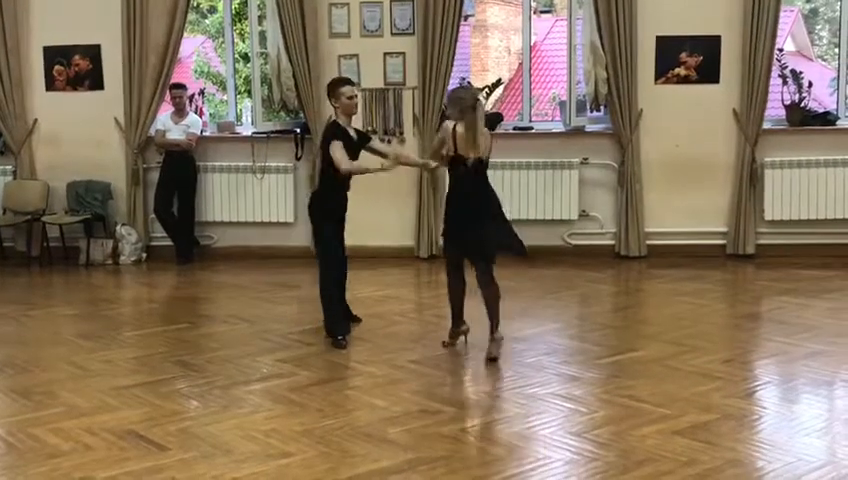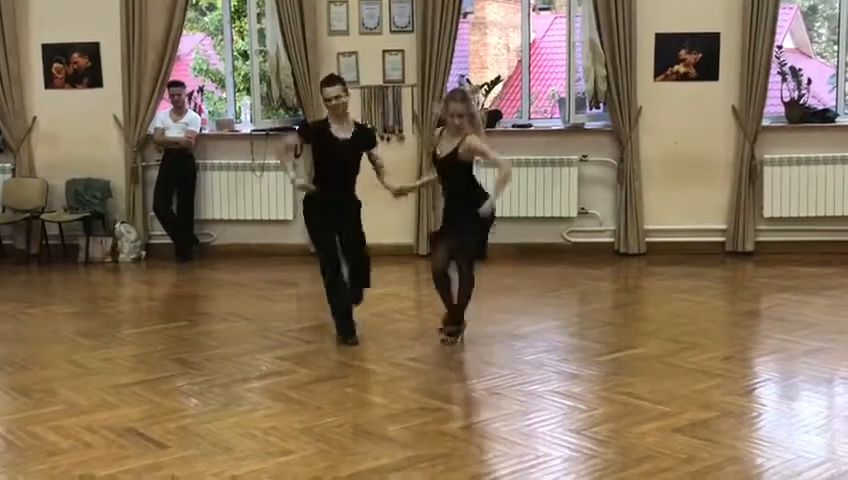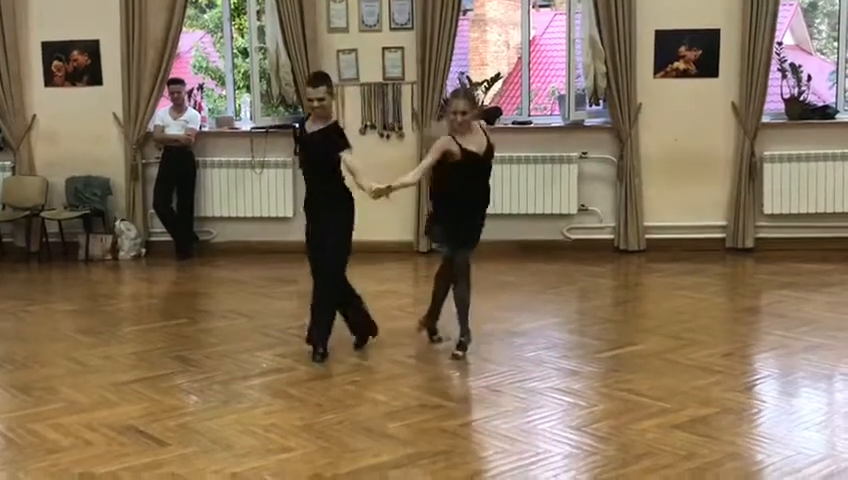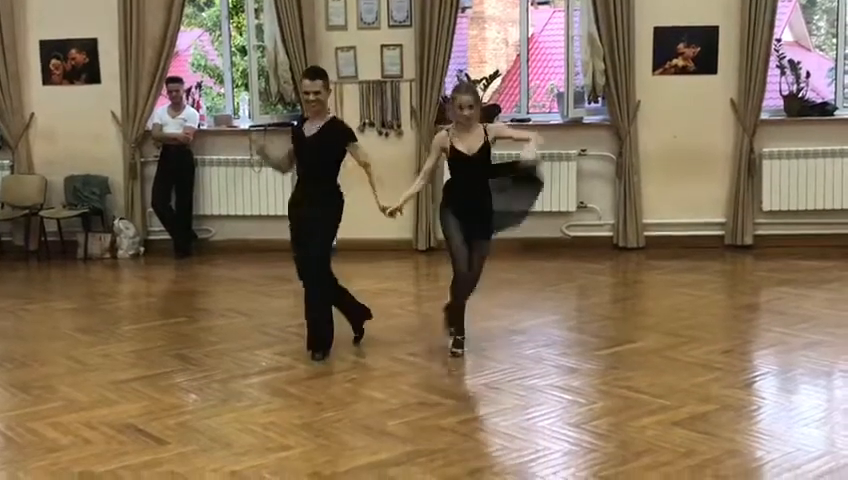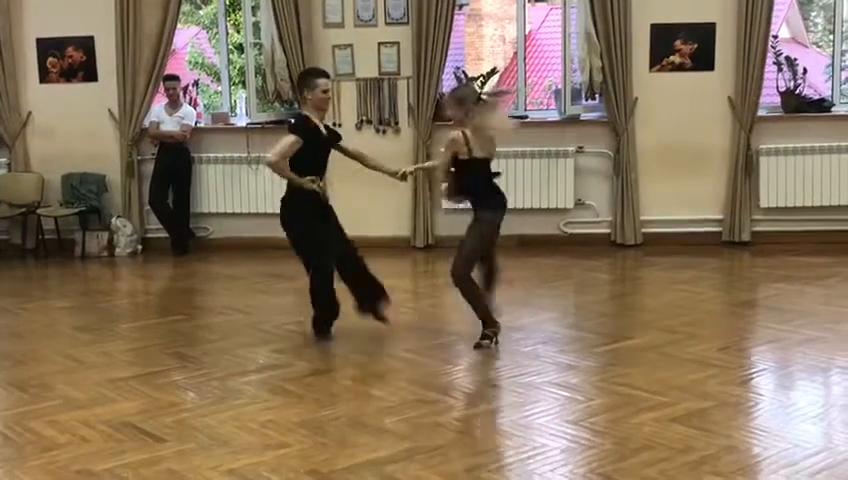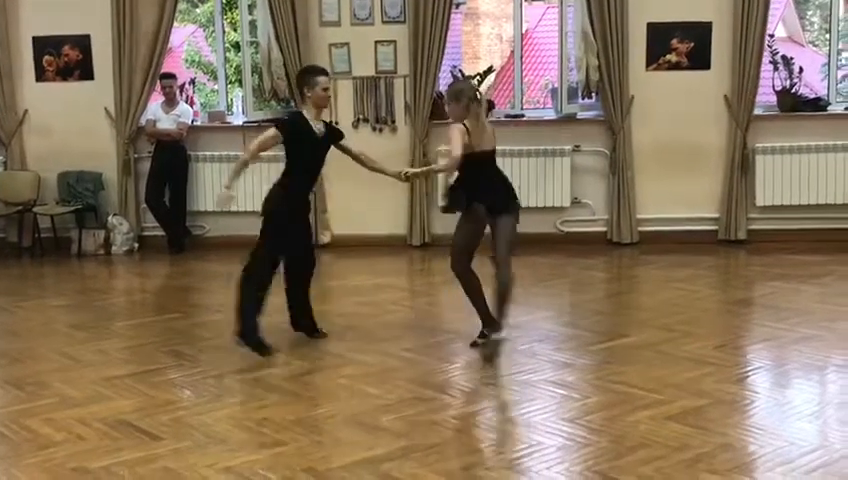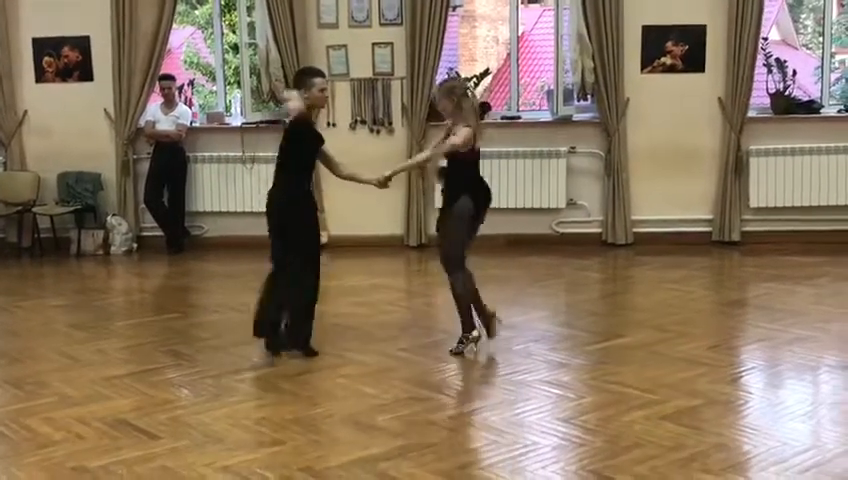
dt=0.3s
person 1, frame 1
left shoulder: (357, 134)
right shoulder: (334, 132)
left elbow: (391, 153)
right elbow: (345, 166)
left wrist: (425, 163)
right wrist: (379, 166)
left hip: (334, 203)
right hip: (324, 204)
left knee: (337, 260)
right knee: (332, 263)
left ankle: (341, 313)
right ankle: (336, 329)
person 1, frame 2
left shoulder: (363, 133)
right shoulder: (316, 130)
left elbow: (378, 164)
right elbow: (286, 146)
left wrist: (387, 182)
right wrist: (293, 175)
left hip: (347, 204)
right hip: (319, 206)
left knee: (358, 260)
right knee: (330, 265)
left ankle: (349, 302)
right ankle: (345, 326)
person 1, frame 3
left shoulder: (335, 133)
right shoulder: (305, 124)
left elbow: (351, 164)
left wrist: (369, 188)
right wrist: (303, 161)
left hip: (337, 207)
right hip: (314, 205)
left knee: (328, 271)
right knee: (327, 271)
left ankle: (319, 339)
right ankle: (362, 325)
person 1, frame 4
left shoulder: (338, 129)
right shoulder: (300, 128)
left elbow: (365, 163)
right elbow: (286, 166)
left wrist: (377, 199)
right wrist: (266, 155)
left hip: (326, 205)
right hip: (300, 204)
left knee: (315, 269)
right knee: (309, 270)
left ankle: (320, 340)
right ankle: (356, 313)
person 1, frame 5
left shoulder: (324, 130)
right shoulder: (302, 126)
left elbow: (354, 154)
right elbow: (273, 159)
left wrist: (390, 171)
right wrist: (300, 181)
left hip: (315, 204)
right hip: (300, 206)
left knee: (344, 252)
right knee: (321, 265)
right ankle: (323, 323)
person 1, frame 6
left shoulder: (328, 129)
right shoulder: (293, 123)
left elbow: (357, 156)
right elbow: (253, 151)
left wrist: (392, 173)
right wrist: (229, 185)
left hip: (298, 203)
right hip: (286, 204)
left knee: (302, 263)
right knee: (265, 262)
person 1, frame 7
left shoulder: (312, 131)
right shoulder: (298, 122)
left elbow: (334, 166)
right elbow: (293, 111)
left wrist: (368, 180)
right wrist: (294, 103)
left hip: (299, 202)
right hip: (287, 202)
left knee: (301, 265)
right knee: (296, 266)
person 2, frame 1
left shoulder: (450, 128)
right shoulder: (486, 136)
left elbow: (434, 154)
left hip: (460, 207)
right hip: (485, 206)
left knee: (454, 268)
right knee: (484, 272)
left ankle: (457, 326)
right ankle: (493, 333)
person 2, frame 2
left shoulder: (471, 141)
right shoulder: (440, 135)
left elbow: (505, 168)
left wrist: (491, 201)
right wrist: (412, 187)
left hip: (472, 209)
right hip: (455, 207)
left knee: (452, 266)
right knee: (439, 266)
left ankle: (455, 319)
right ankle: (454, 318)
person 2, frame 3
left shoulder: (482, 127)
right shoulder: (446, 142)
right elbow: (415, 175)
right wrist: (390, 187)
left hip: (476, 207)
right hip: (455, 208)
left knee: (451, 265)
right knee: (460, 268)
left ankle: (431, 319)
right ankle: (463, 334)
person 2, frame 4
left shoulder: (491, 131)
right shoulder: (443, 138)
left elbow: (532, 138)
right elbow: (423, 178)
left wrist: (530, 149)
right wrist: (402, 201)
left hip: (482, 207)
right hip: (453, 208)
left knee: (473, 273)
right knee: (462, 270)
left ankle: (453, 312)
right ankle: (457, 331)
person 2, frame 5
left shoulder: (457, 137)
right shoulder: (486, 131)
left elbow: (444, 171)
left wrist: (453, 186)
right wrist: (419, 167)
left hip: (487, 207)
right hip: (486, 200)
left knee: (460, 271)
right knee: (484, 256)
left ankle: (490, 325)
right ankle: (486, 300)
person 2, frame 6
left shoulder: (458, 129)
right shoulder: (487, 126)
left elbow: (456, 161)
left wrist: (431, 170)
right wrist: (420, 171)
left hip: (479, 202)
right hip: (504, 198)
left knee: (460, 263)
right knee: (502, 261)
left ankle: (490, 323)
right ankle: (496, 324)
person 2, frame 7
left shoulder: (467, 130)
right shoulder: (452, 126)
left elbow: (441, 151)
right elbow: (431, 155)
right wrist: (395, 171)
left hip: (467, 198)
right hip: (459, 197)
left knee: (454, 261)
right knee: (454, 261)
left ankle: (468, 330)
right ankle: (483, 315)
person 3, frame 1
left shoulder: (194, 120)
right shoulder: (163, 118)
left elbow: (189, 145)
right elbow: (157, 141)
left wrist: (167, 143)
right wrist: (178, 142)
left hip: (186, 163)
right hip: (169, 163)
left knee: (186, 208)
right knee: (160, 207)
left ankle: (185, 249)
right ankle: (186, 242)
person 3, frame 2
left shoulder: (193, 117)
right shoulder: (162, 116)
left elbow: (188, 143)
right elbow: (156, 139)
left wrist: (167, 141)
right wrist: (178, 139)
left hip: (185, 161)
right hip: (168, 161)
left knee: (185, 206)
right knee: (160, 205)
left ankle: (184, 247)
right ankle: (185, 240)
person 3, frame 3
left shoulder: (193, 115)
right shoulder: (161, 113)
left elbow: (188, 141)
right elbow: (156, 136)
left wrist: (166, 139)
right wrist: (177, 137)
left hip: (185, 159)
right hip: (167, 159)
left knee: (185, 203)
right knee: (160, 203)
left ankle: (184, 244)
right ankle: (185, 238)
person 3, frame 4
left shoulder: (191, 113)
right shoulder: (160, 112)
left elbow: (186, 139)
right elbow: (154, 135)
left wrist: (165, 137)
right wrist: (175, 135)
left hip: (183, 157)
right hip: (166, 157)
left knee: (183, 202)
right knee: (158, 201)
left ankle: (183, 242)
right ankle: (184, 236)
person 3, frame 5
left shoulder: (188, 111)
right shoulder: (157, 109)
left elbow: (183, 137)
right elbow: (151, 133)
left wrist: (161, 135)
right wrist: (173, 133)
left hip: (180, 155)
right hip: (163, 155)
left knee: (181, 199)
right knee: (155, 199)
left ankle: (180, 240)
right ankle: (182, 234)
person 3, frame 6
left shoulder: (185, 109)
right shoulder: (153, 107)
left elbow: (179, 135)
right elbow: (148, 131)
left wrist: (158, 134)
right wrist: (169, 131)
left hip: (177, 153)
right hip: (159, 153)
left knee: (177, 198)
right knee: (152, 197)
left ankle: (176, 238)
right ankle: (178, 231)
person 3, frame 7
left shoulder: (184, 110)
right shoulder: (153, 108)
left elbow: (179, 136)
right elbow: (147, 132)
left wrist: (157, 135)
right wrist: (168, 132)
left hip: (176, 155)
right hip: (158, 154)
left knee: (176, 198)
right knee: (150, 198)
left ankle: (175, 239)
right ankle: (177, 232)
